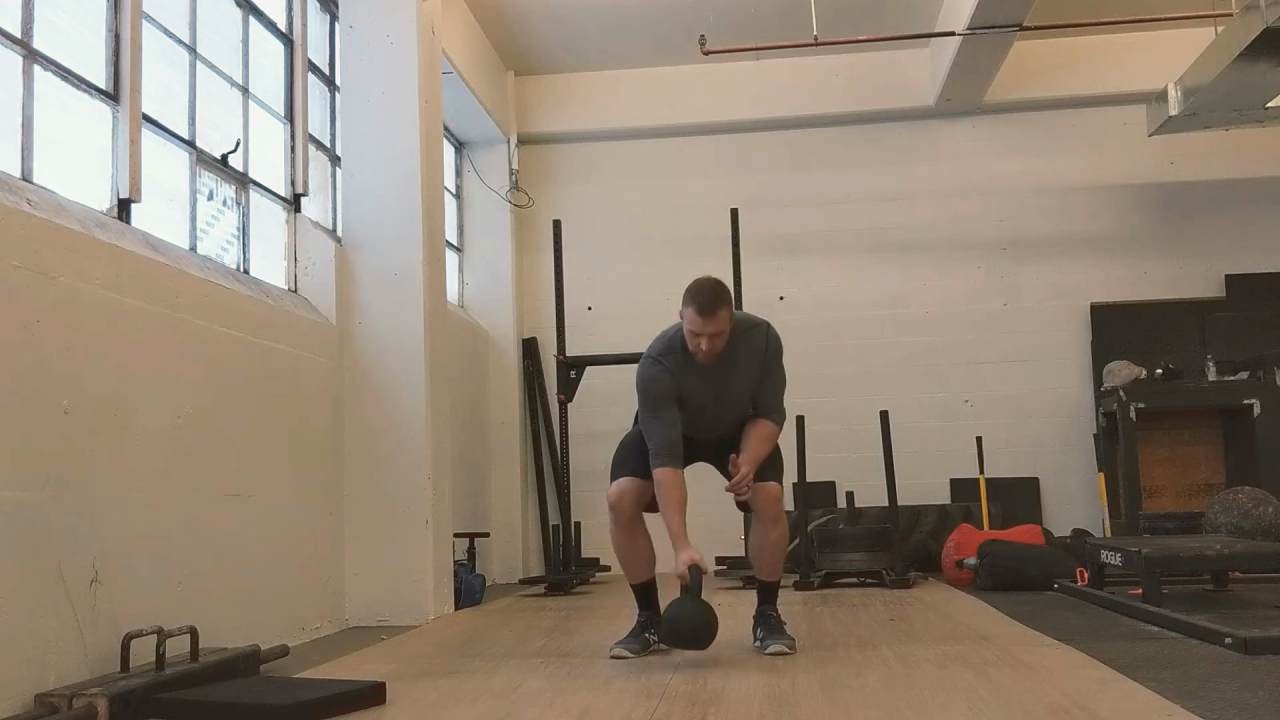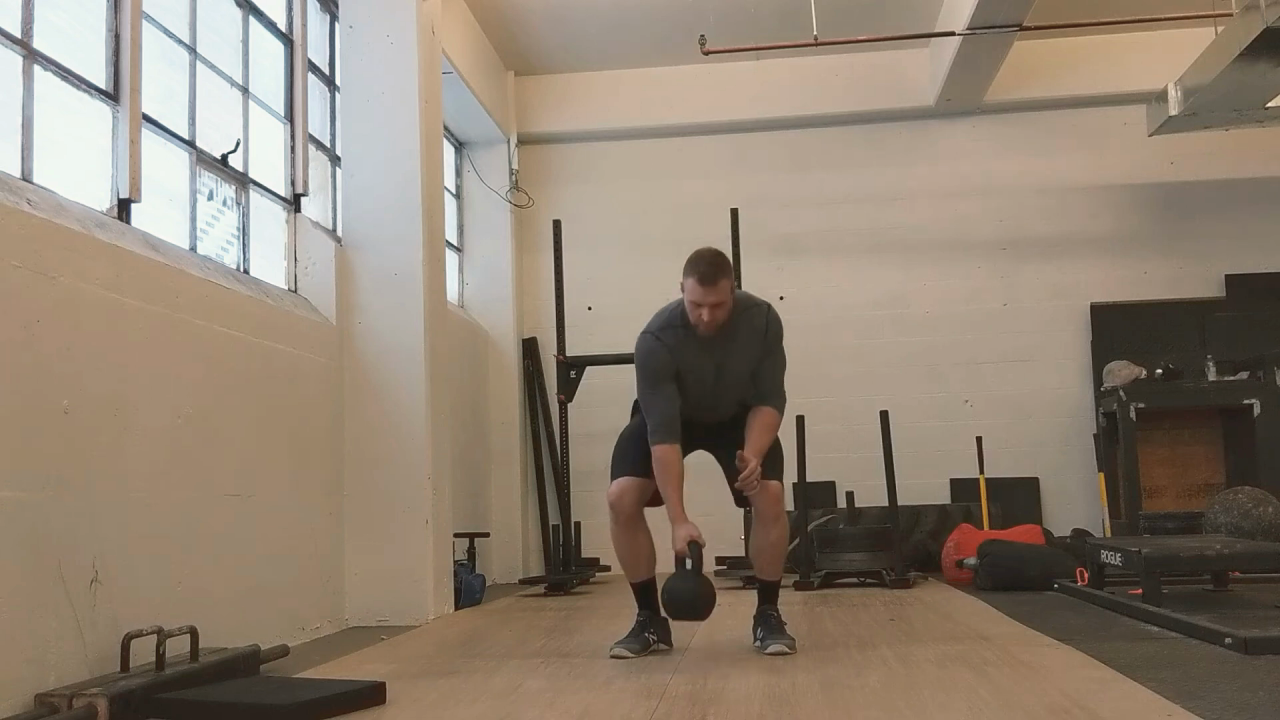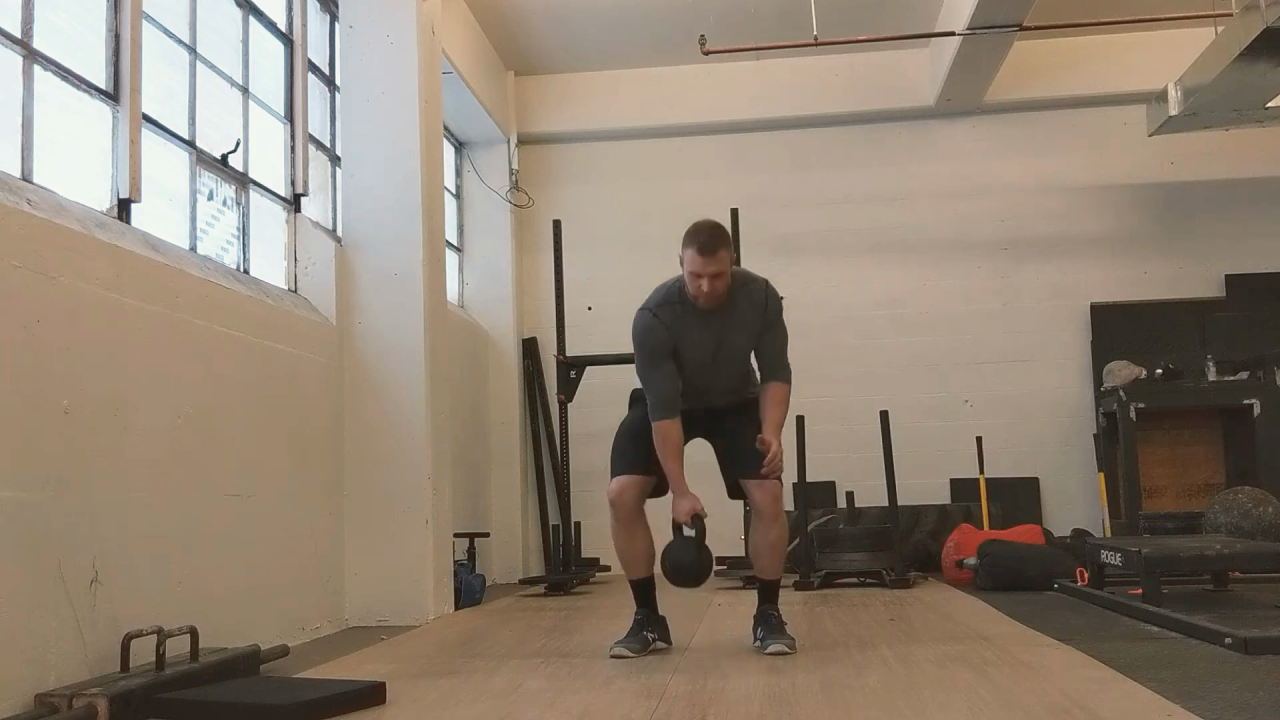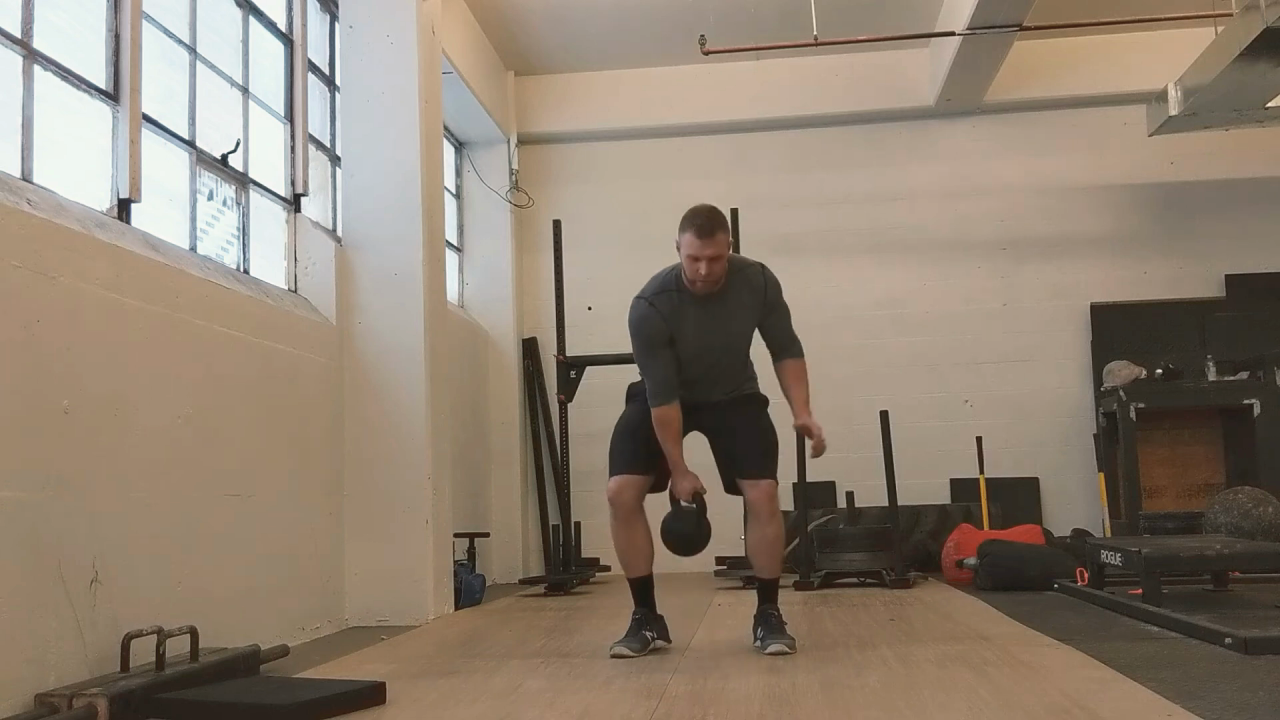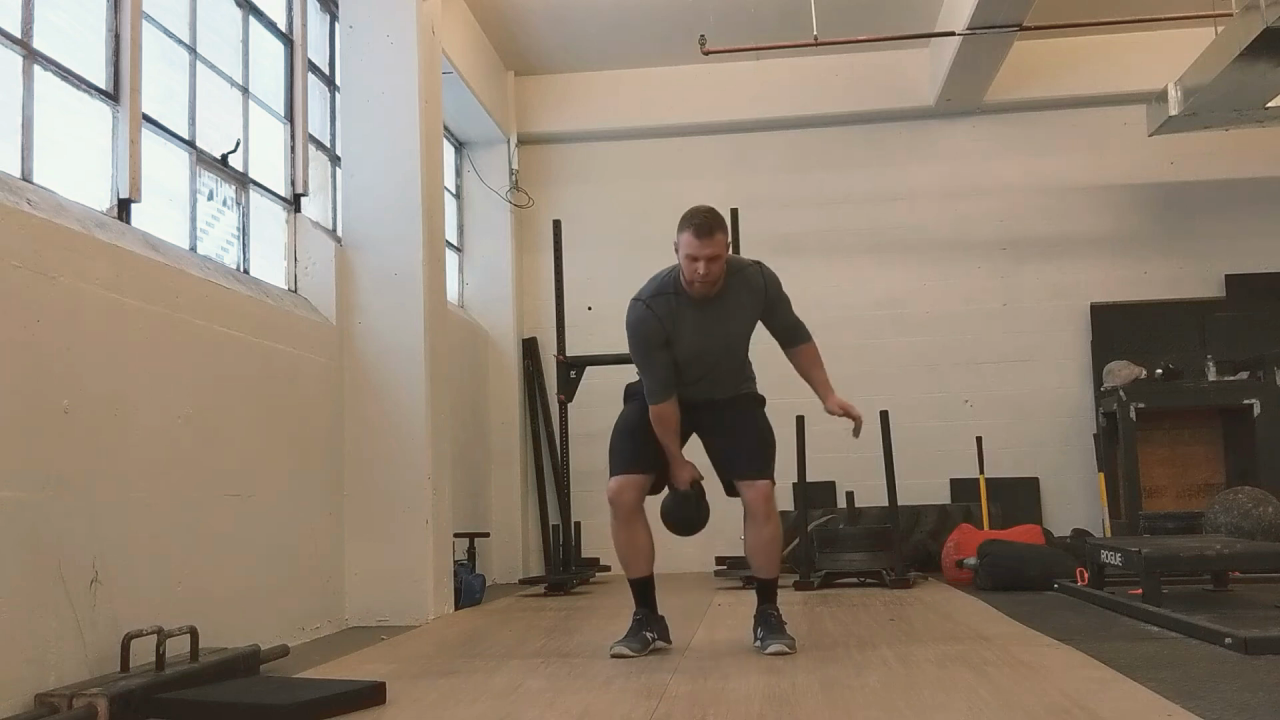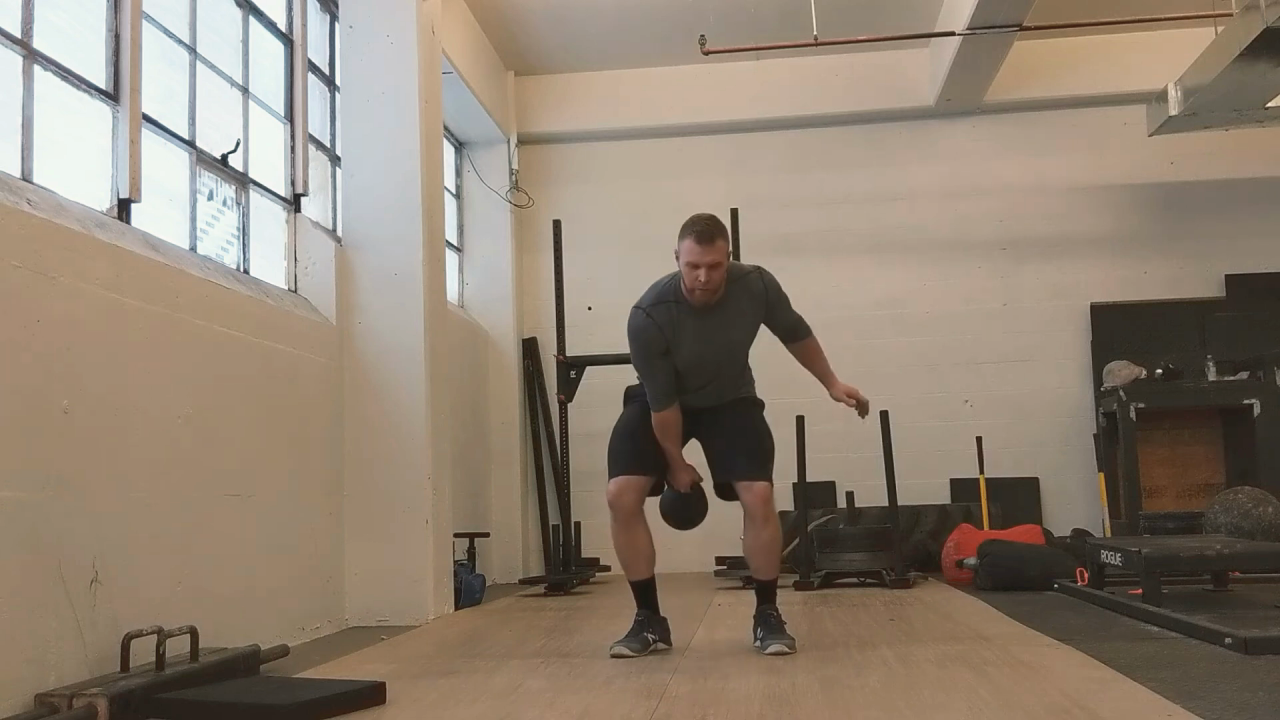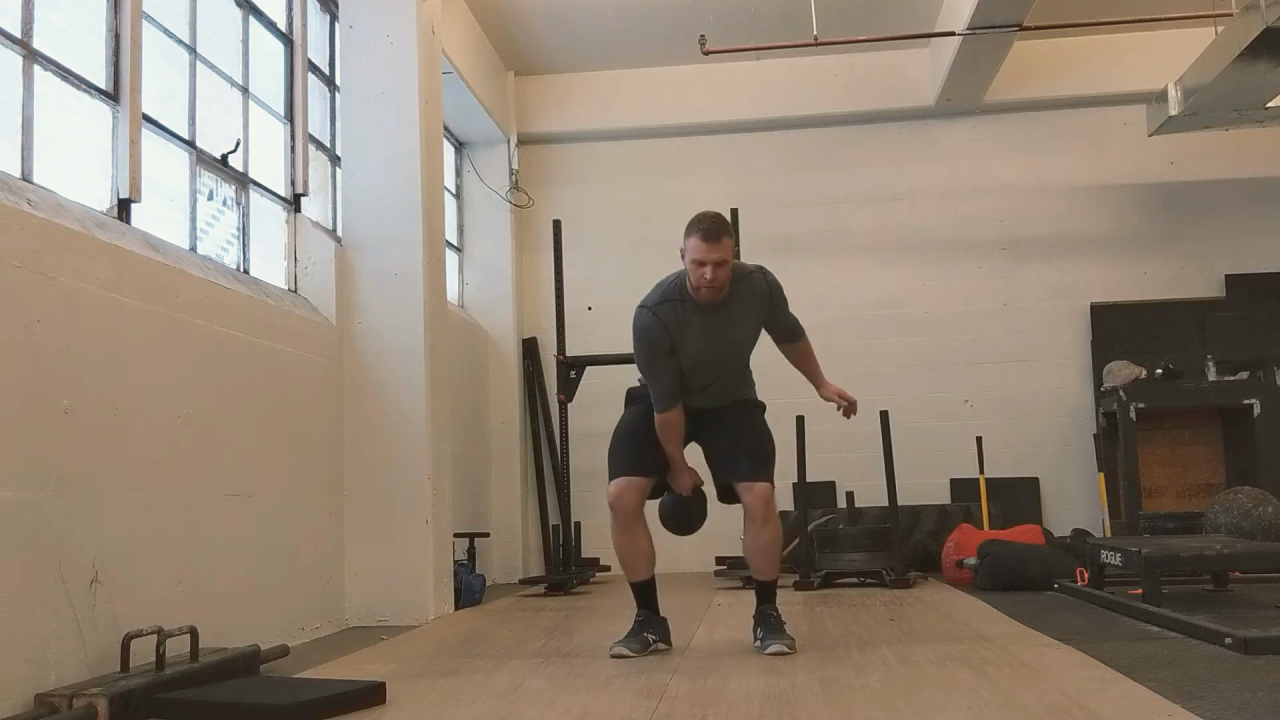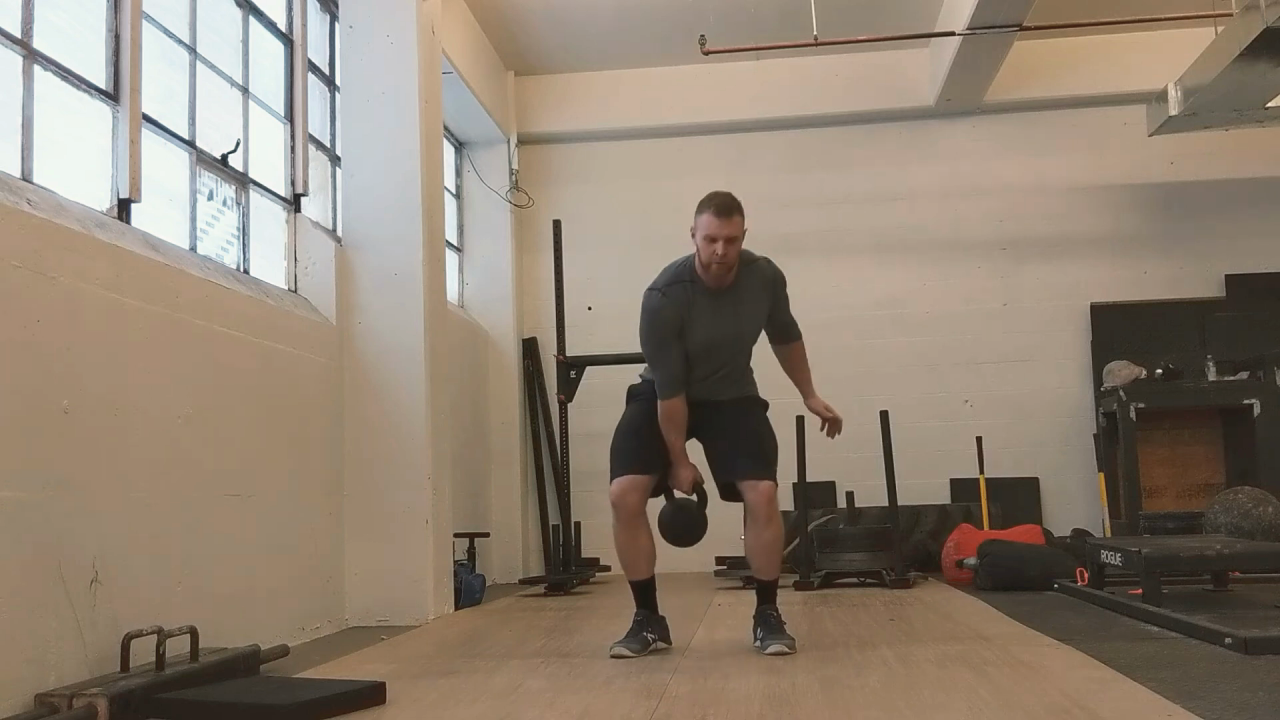
dt=0.1s
person 1, frame 1
left shoulder: (762, 339)
right shoulder: (657, 364)
left elbow: (769, 415)
right elbow: (665, 458)
left wrist: (746, 464)
right wrist: (681, 545)
left hip: (737, 429)
right hip: (667, 431)
left knee: (767, 497)
right knee: (621, 499)
left ankle: (768, 617)
right ankle: (649, 620)
person 1, frame 2
left shoulder: (762, 319)
right shoulder: (656, 339)
left elbow: (770, 399)
right elbow: (663, 433)
left wrist: (753, 454)
right wrist: (679, 520)
left hip: (737, 416)
right hip: (665, 413)
left knee: (769, 495)
right knee: (622, 497)
left ankle: (768, 616)
right ankle: (650, 620)
person 1, frame 3
left shoulder: (759, 296)
right shoulder: (654, 317)
left elbow: (776, 374)
right elbow: (664, 408)
left wrist: (772, 434)
right wrist: (679, 491)
left hip: (736, 402)
right hip: (661, 405)
left knee: (767, 492)
right knee: (622, 495)
left ankle: (768, 614)
right ankle: (648, 621)
person 1, frame 4
left shoulder: (758, 281)
right shoulder: (650, 305)
left elbow: (787, 348)
right elbow: (663, 395)
left wrist: (802, 411)
right wrist: (679, 470)
left hip: (734, 397)
right hip: (661, 396)
left knee: (763, 494)
right knee: (621, 493)
left ankle: (768, 615)
right ankle: (646, 619)
person 1, frame 5
left shoulder: (757, 281)
right shoulder: (647, 308)
left elbow: (794, 338)
right elbow: (660, 394)
left wrist: (826, 395)
right wrist: (676, 462)
left hip: (732, 397)
right hip: (659, 399)
left knee: (759, 495)
right knee: (622, 493)
left ankle: (768, 616)
right ankle: (648, 620)
person 1, frame 6
left shoulder: (757, 286)
right shoulder: (648, 316)
left elbow: (795, 333)
right elbow: (662, 401)
left wrist: (832, 384)
right wrist: (676, 464)
left hip: (731, 402)
right hip: (658, 403)
left knee: (759, 497)
right knee: (621, 496)
left ankle: (767, 616)
right ankle: (649, 620)
person 1, frame 7
left shoulder: (761, 287)
right shoulder: (656, 313)
left elbow: (790, 335)
right elbow: (665, 401)
left wrist: (822, 386)
right wrist: (677, 464)
left hip: (732, 402)
right hip: (660, 404)
left knee: (759, 497)
right knee: (622, 498)
left ankle: (767, 617)
right ankle: (648, 621)
person 1, frame 8
left shoulder: (765, 277)
right shoulder: (664, 296)
left elbow: (785, 337)
right elbow: (669, 389)
left wrist: (810, 396)
right wrist: (678, 460)
left hip: (733, 399)
right hip: (660, 399)
left knee: (762, 495)
right knee: (624, 496)
left ankle: (767, 617)
right ankle: (648, 621)
